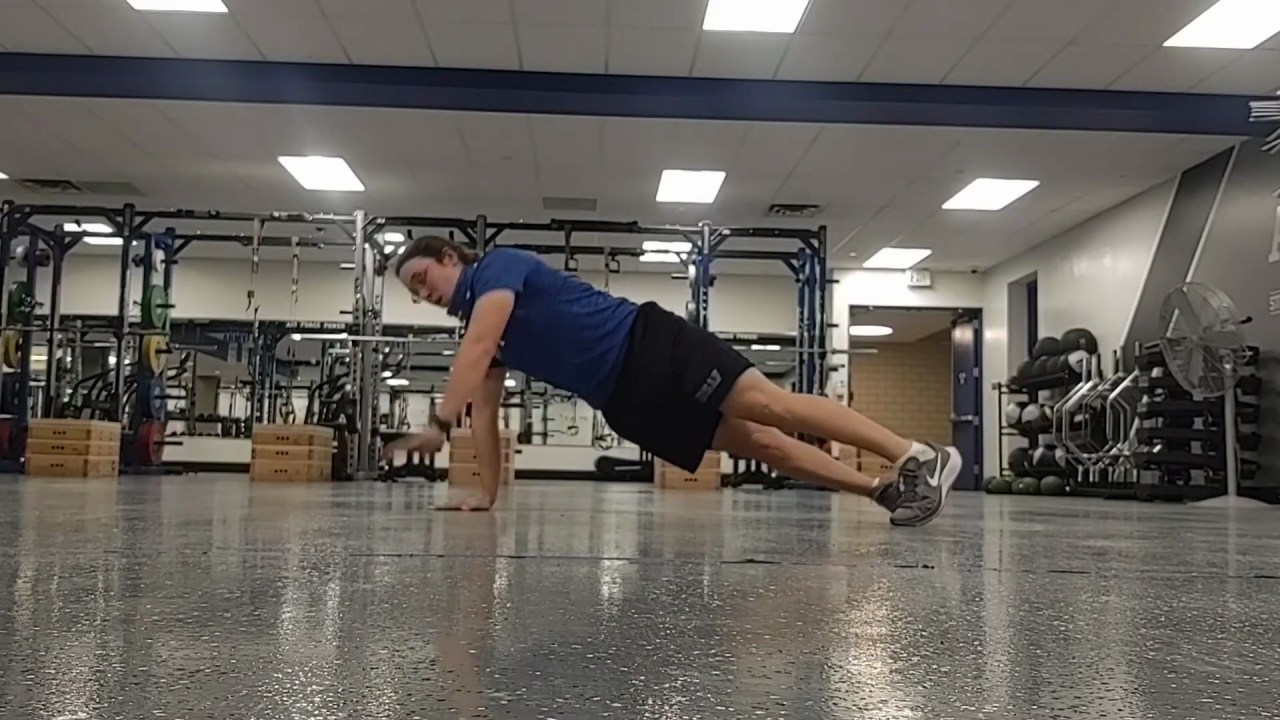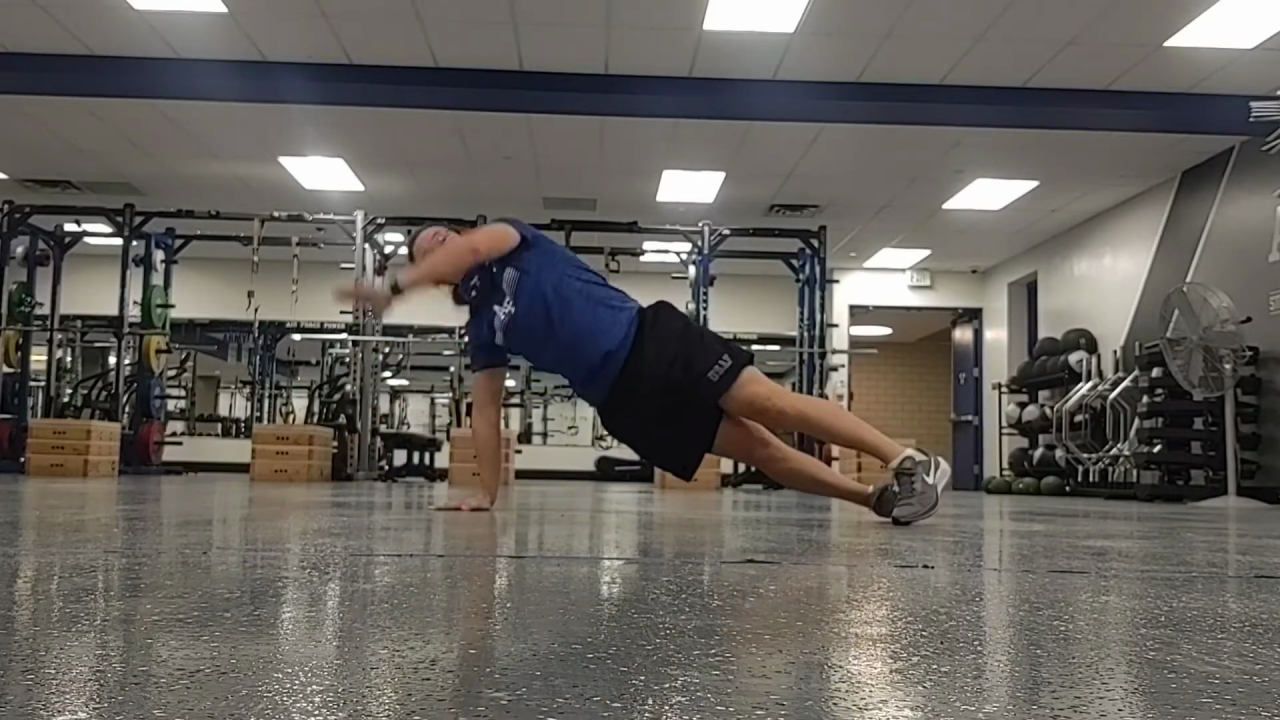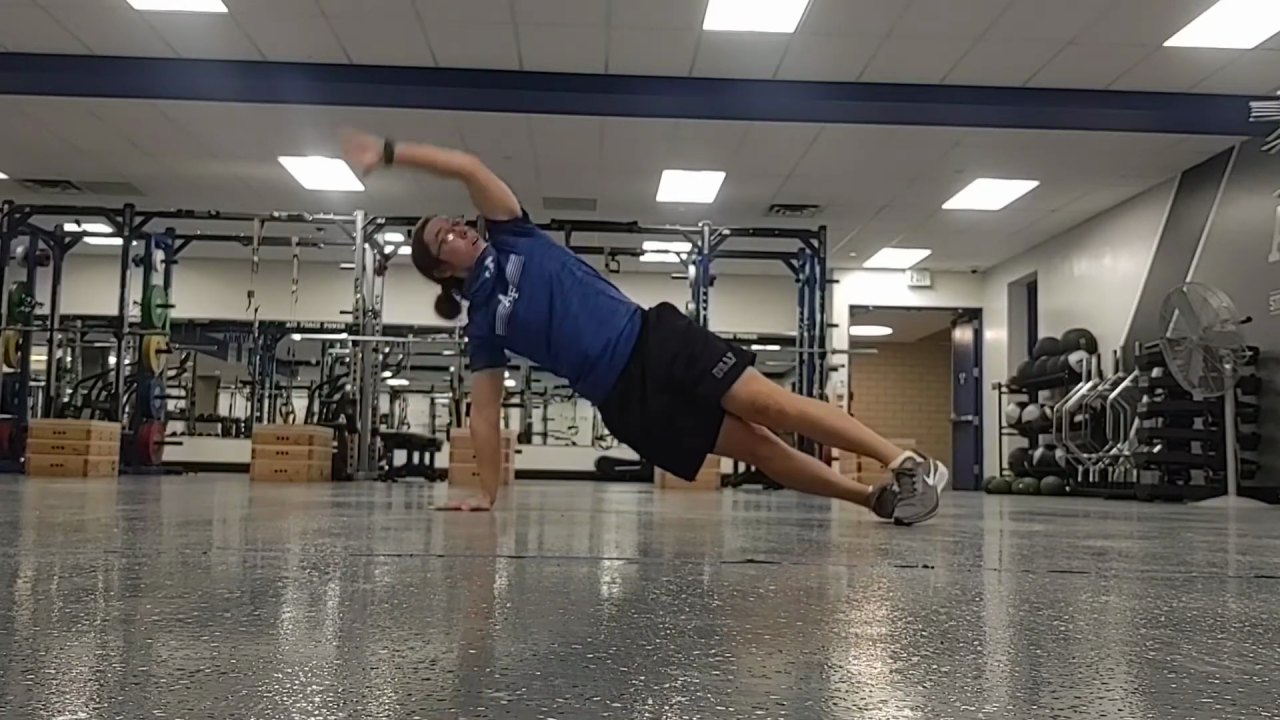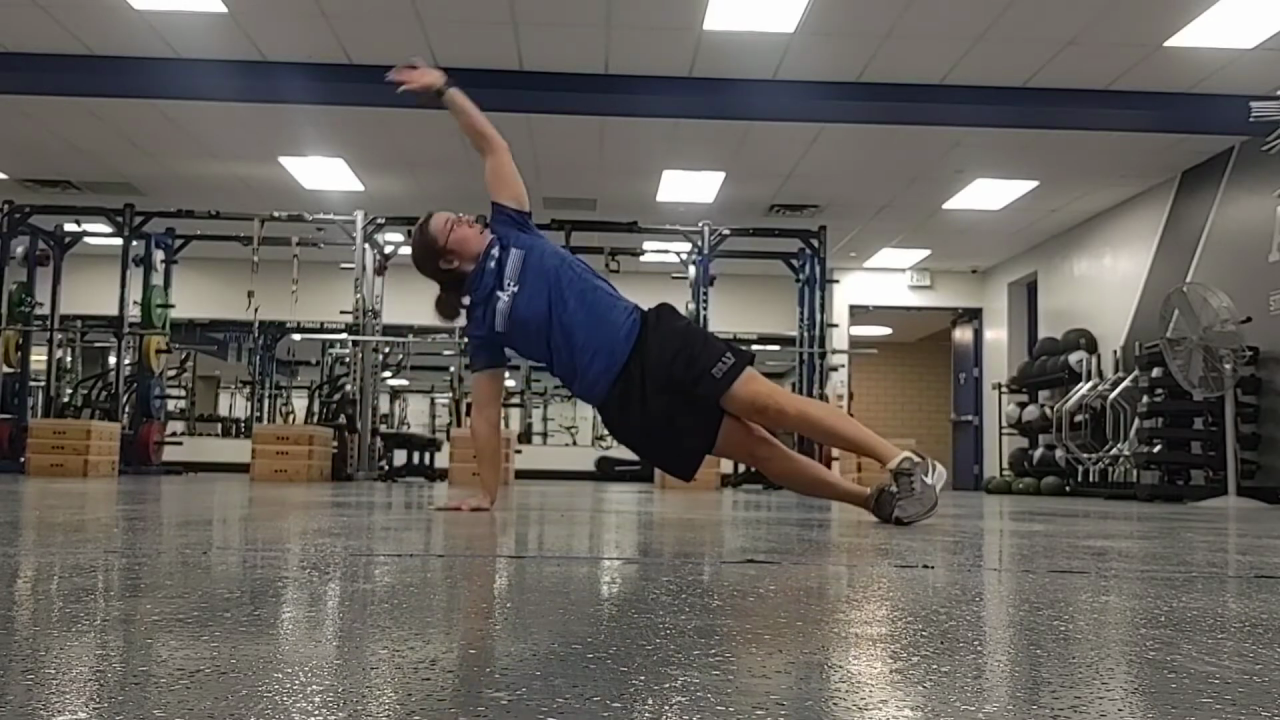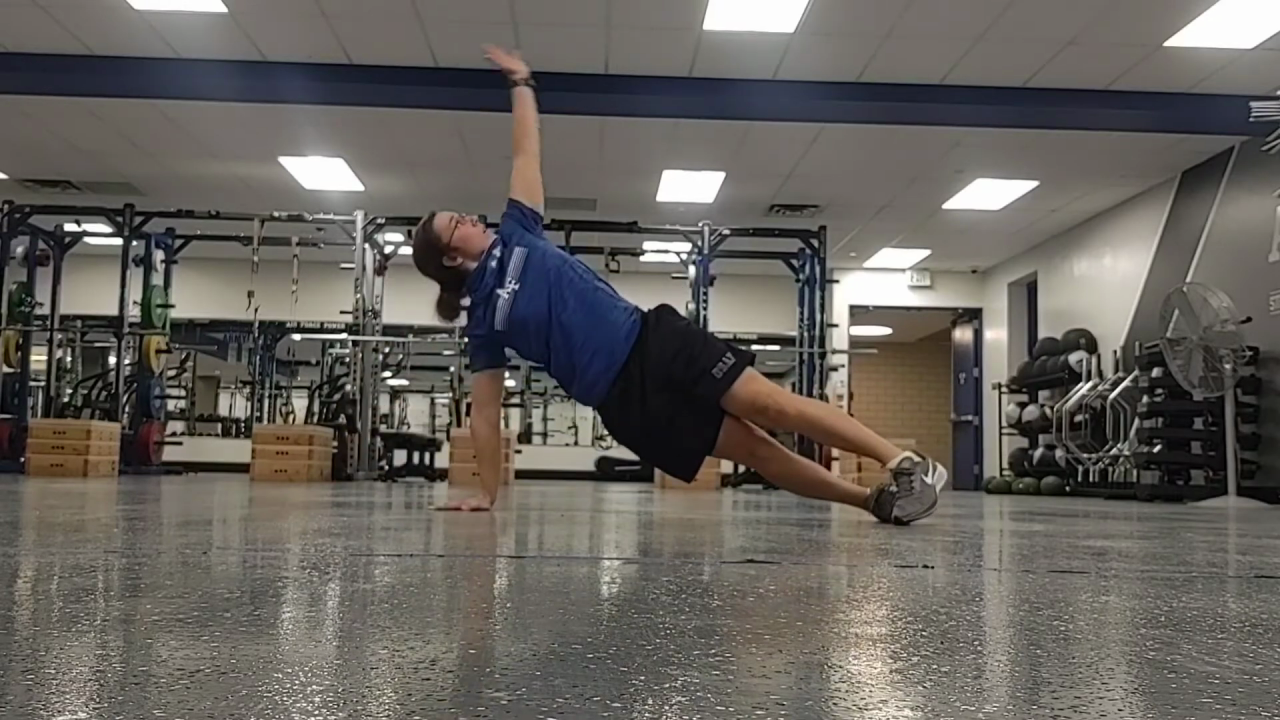
dt=0.2s
person 1, frame 1
left shoulder: (499, 266)
right shoulder: (479, 320)
left elbow: (477, 345)
right elbow: (486, 410)
left wrist: (439, 424)
right wrist: (487, 492)
left hip: (650, 344)
right hip: (627, 399)
left knee: (770, 406)
right knee: (756, 443)
left ankle: (918, 456)
right ankle: (886, 488)
person 1, frame 2
left shoulder: (515, 245)
right shoulder: (483, 330)
left elbow: (475, 246)
right elbow: (485, 411)
left wrist: (395, 287)
right wrist: (488, 494)
left hip: (653, 340)
right hip: (621, 399)
left knee: (769, 402)
right knee: (754, 447)
left ankle: (908, 461)
right ankle: (879, 495)
person 1, frame 3
left shoulder: (514, 240)
right shoulder: (484, 325)
left elbow: (468, 168)
right elbow: (485, 413)
left wrist: (389, 151)
right wrist: (487, 493)
left hip: (655, 339)
right hip: (626, 399)
left knee: (770, 405)
right knee: (759, 450)
left ankle: (903, 463)
right ankle: (878, 495)
person 1, frame 4
left shoulder: (512, 236)
right shoulder: (482, 324)
left elbow: (492, 148)
right elbow: (485, 411)
left wrist: (443, 89)
right wrist: (486, 493)
left hip: (656, 341)
right hip: (627, 403)
left knee: (770, 404)
right knee: (756, 451)
left ankle: (902, 465)
right ankle: (876, 498)
person 1, frame 5
left shoulder: (515, 238)
right shoulder: (483, 325)
left elbow: (527, 149)
right elbow: (485, 411)
left wrist: (520, 82)
right wrist: (487, 494)
left hip: (654, 342)
right hip: (625, 402)
left knee: (770, 405)
right knee: (755, 450)
left ankle: (903, 464)
right ankle: (875, 499)
